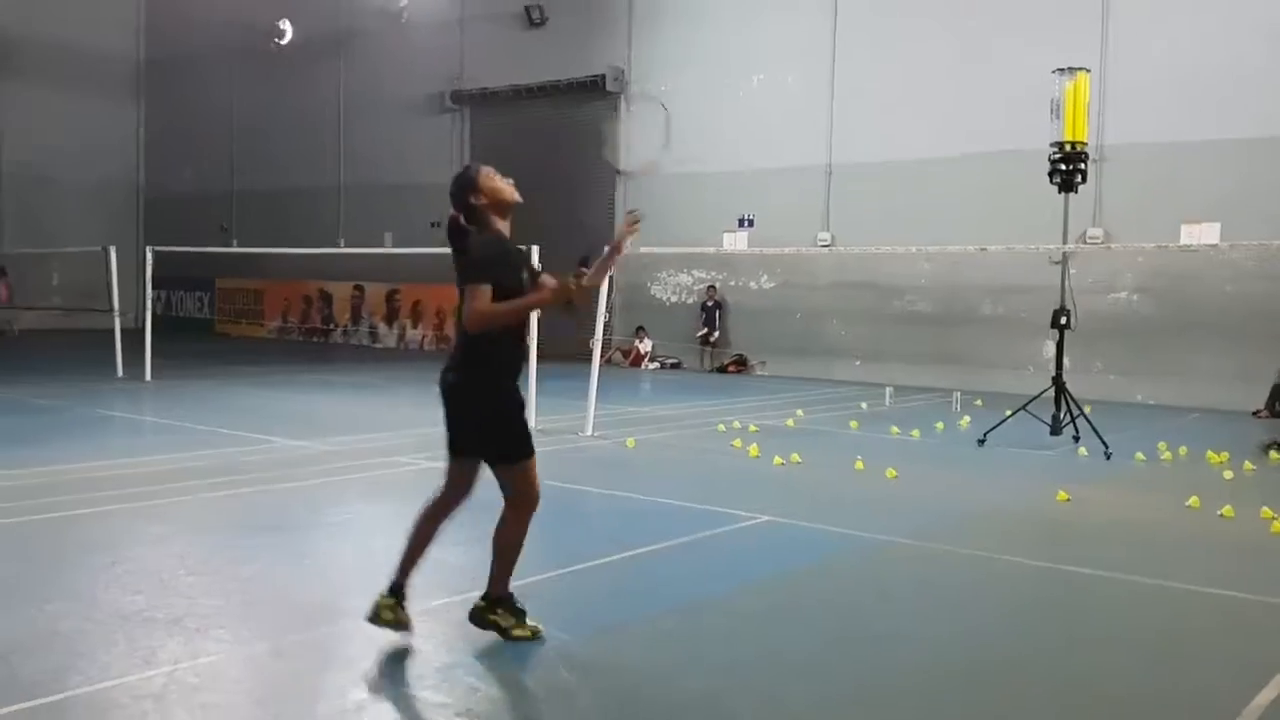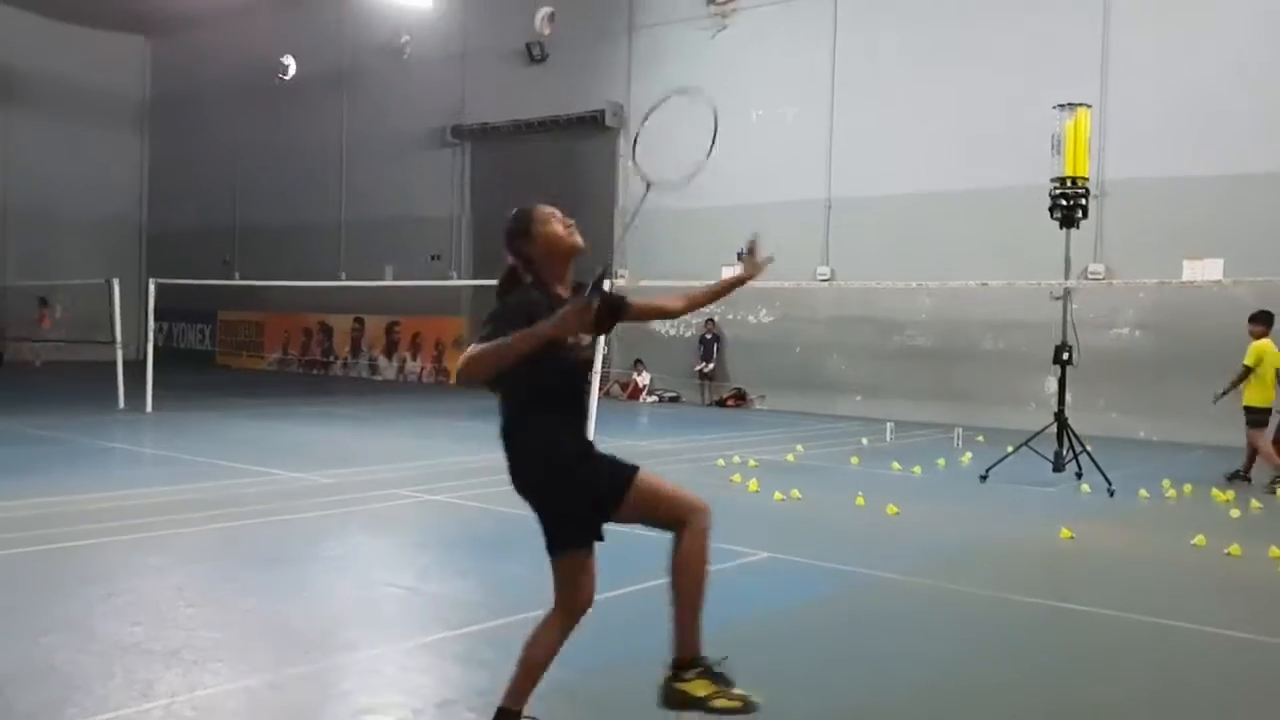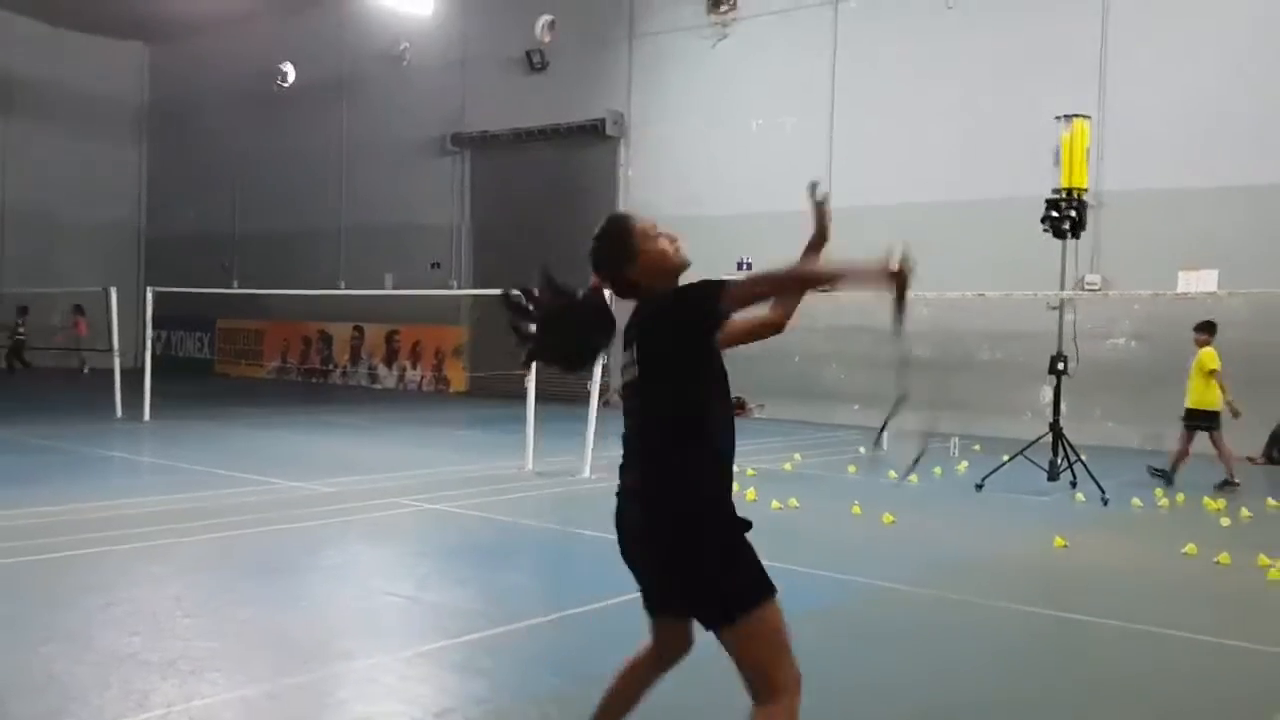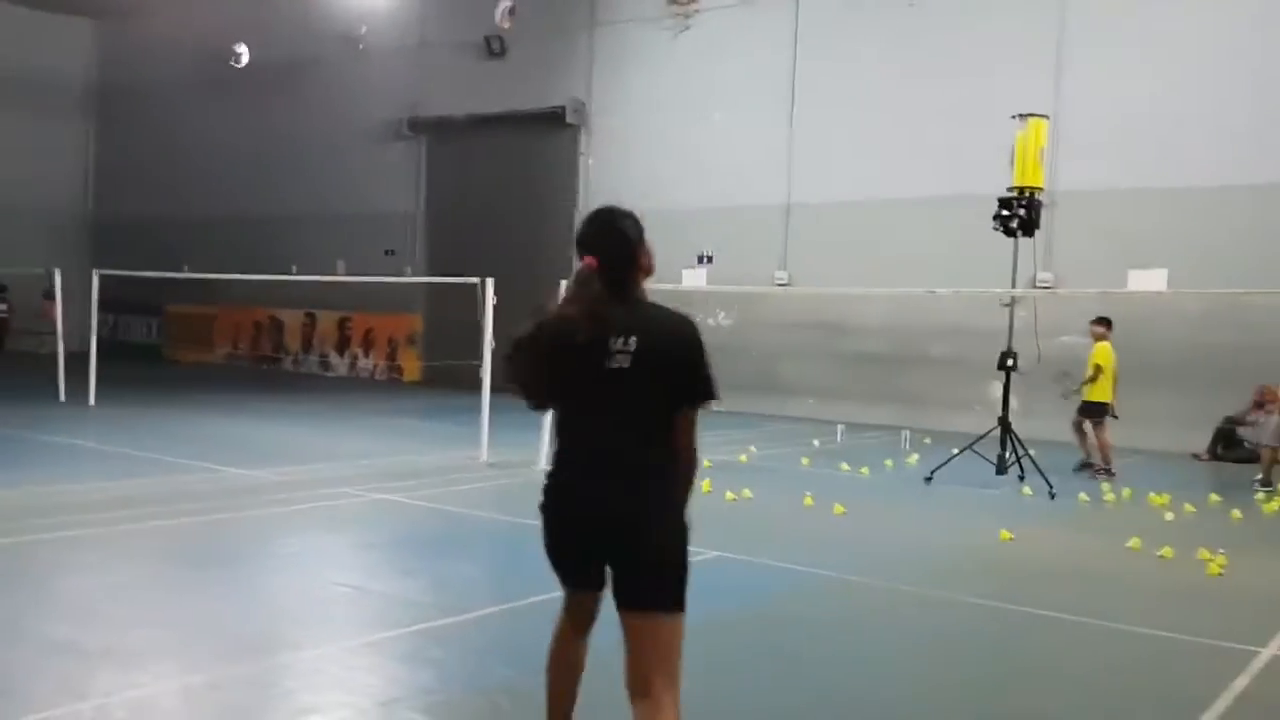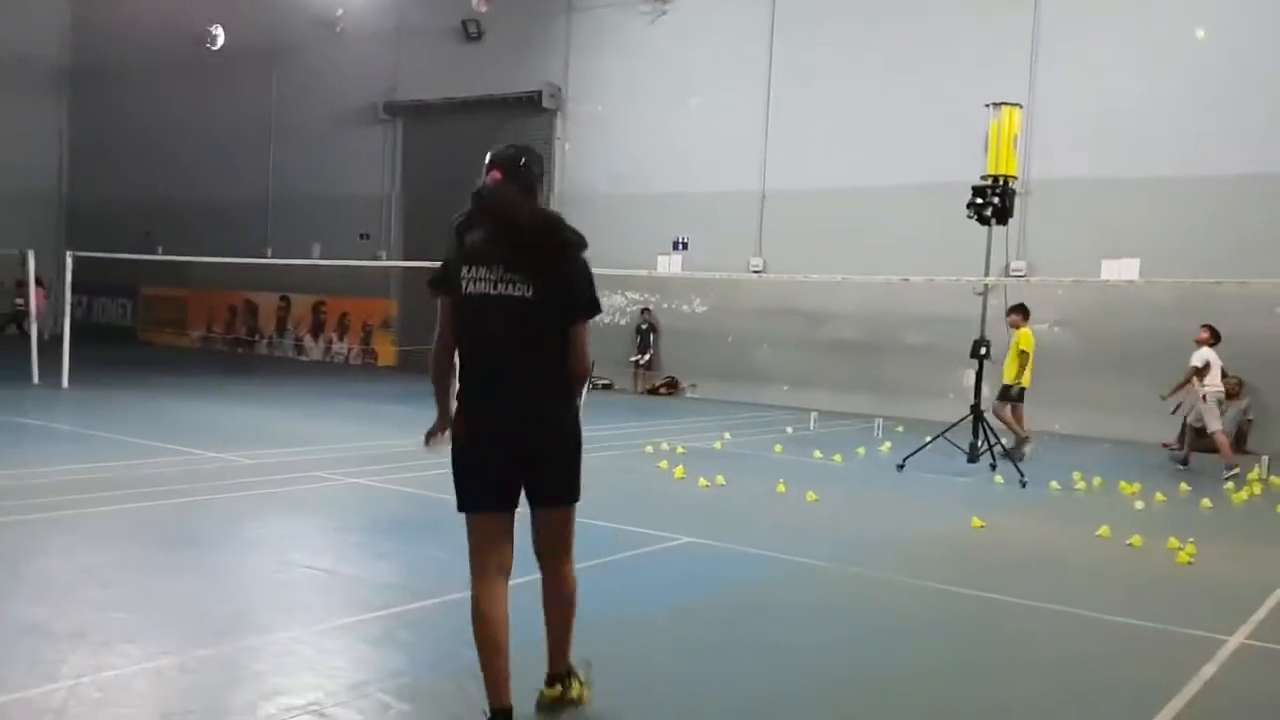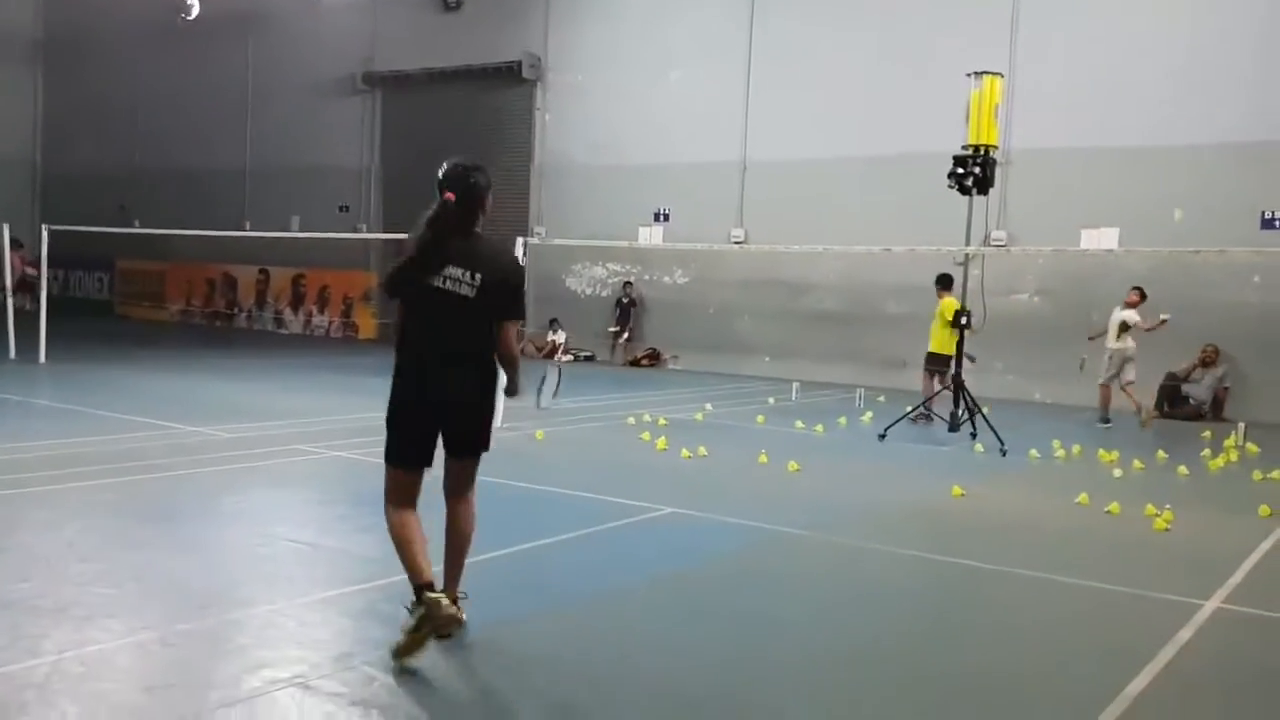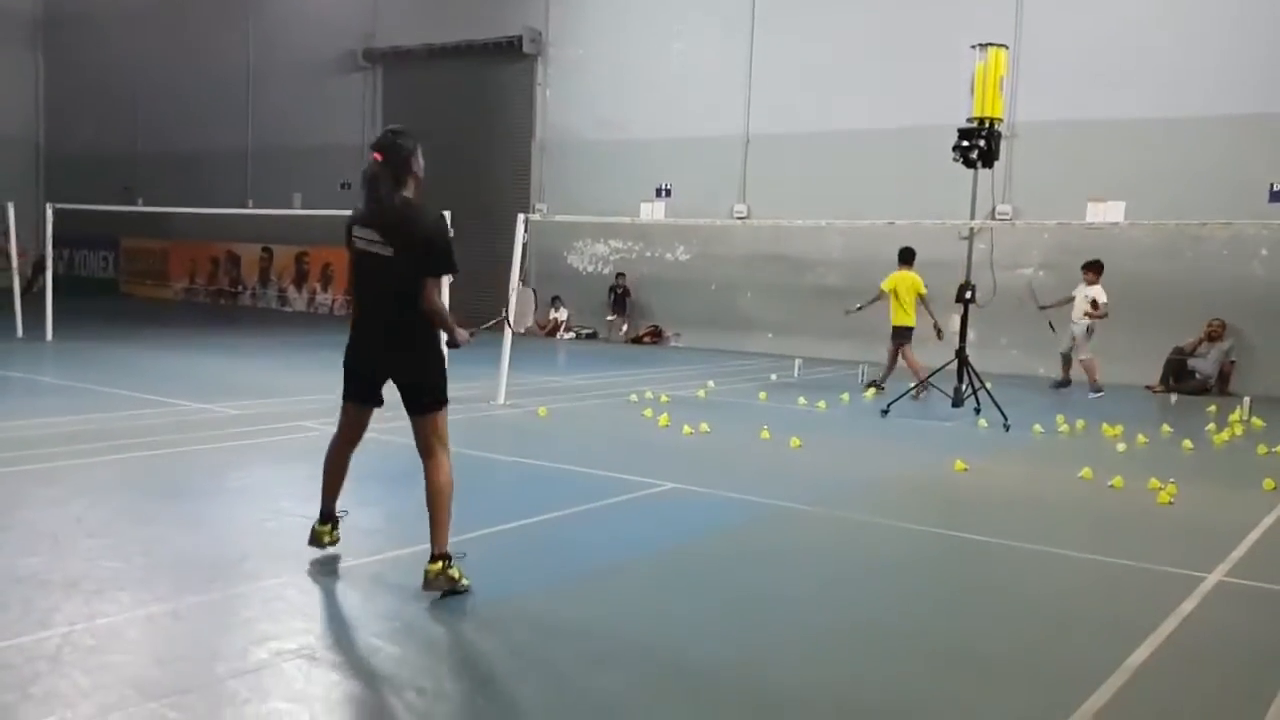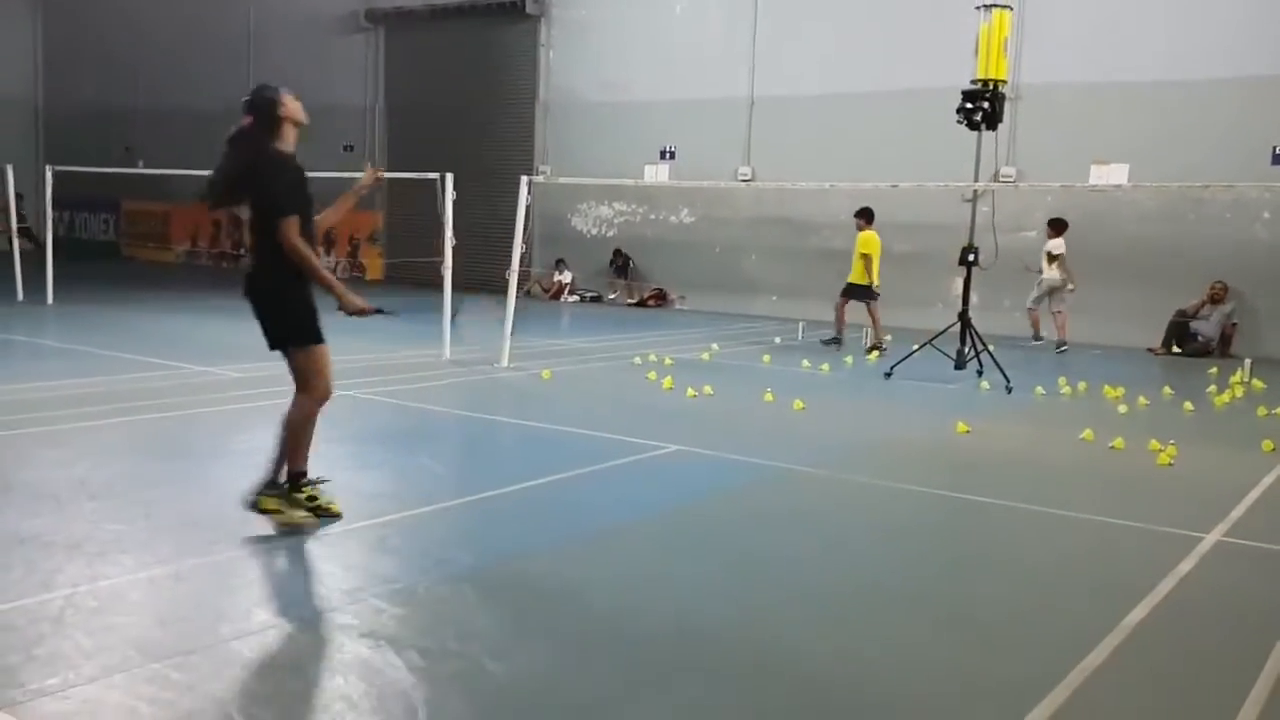
dt=0.4s
person 1, frame 1
left shoulder: (510, 252)
right shoulder: (484, 247)
left elbow: (566, 297)
right elbow: (475, 319)
left wrist: (615, 247)
right wrist: (542, 298)
left hip: (468, 384)
right hip: (484, 387)
left knee: (454, 493)
right knee: (525, 495)
left ankle: (396, 595)
right ankle: (494, 602)
person 1, frame 2
left shoulder: (584, 301)
right shoulder: (524, 306)
left elbow: (674, 306)
right elbow: (469, 369)
left wrist: (741, 278)
right wrist: (550, 331)
left hip: (565, 457)
right hip: (548, 459)
left knee: (572, 601)
right knee: (693, 516)
right ankle: (687, 670)
person 1, frame 3
left shoulder: (668, 323)
right shoulder: (673, 313)
left elbow: (769, 320)
right elbow: (768, 284)
left wrist: (812, 254)
right wrist: (861, 273)
left hip: (643, 518)
right hip: (690, 520)
left knee: (667, 647)
person 1, frame 4
left shoulder: (563, 330)
right shoulder: (675, 332)
right elbow: (683, 445)
right wrist: (674, 507)
left hip: (568, 502)
right hip: (645, 507)
left knee: (575, 621)
person 1, frame 5
left shoulder: (463, 257)
right shoulder: (564, 259)
left elbow: (443, 350)
right elbow: (579, 362)
left wrist: (445, 412)
left hip: (480, 427)
right hip: (549, 425)
left knee: (489, 572)
right knee: (556, 561)
person 1, frame 6
left shoulder: (422, 252)
right shoulder: (503, 265)
left elbow: (404, 320)
right elbow: (506, 347)
right wrist: (514, 378)
left hip: (415, 390)
right hip: (472, 395)
left knee: (400, 504)
right knee: (460, 495)
left ankle: (429, 596)
right ankle: (449, 599)
person 1, frame 7
left shoulder: (362, 218)
right shoulder: (428, 224)
left elbow: (355, 286)
right elbow: (429, 301)
right wrist: (454, 331)
left hip: (365, 342)
right hip: (414, 348)
left knee: (347, 436)
right knee: (435, 453)
left ankle: (325, 522)
right ankle: (440, 562)
person 1, frame 8
left shoulder: (263, 164)
right shoulder: (282, 166)
left elbow: (312, 226)
right elbow: (292, 242)
left wrist: (358, 191)
right wrist: (340, 291)
left hip: (270, 286)
right hip: (284, 286)
left knee: (312, 387)
right knee: (316, 388)
left ankle: (295, 484)
right ankle: (275, 487)
